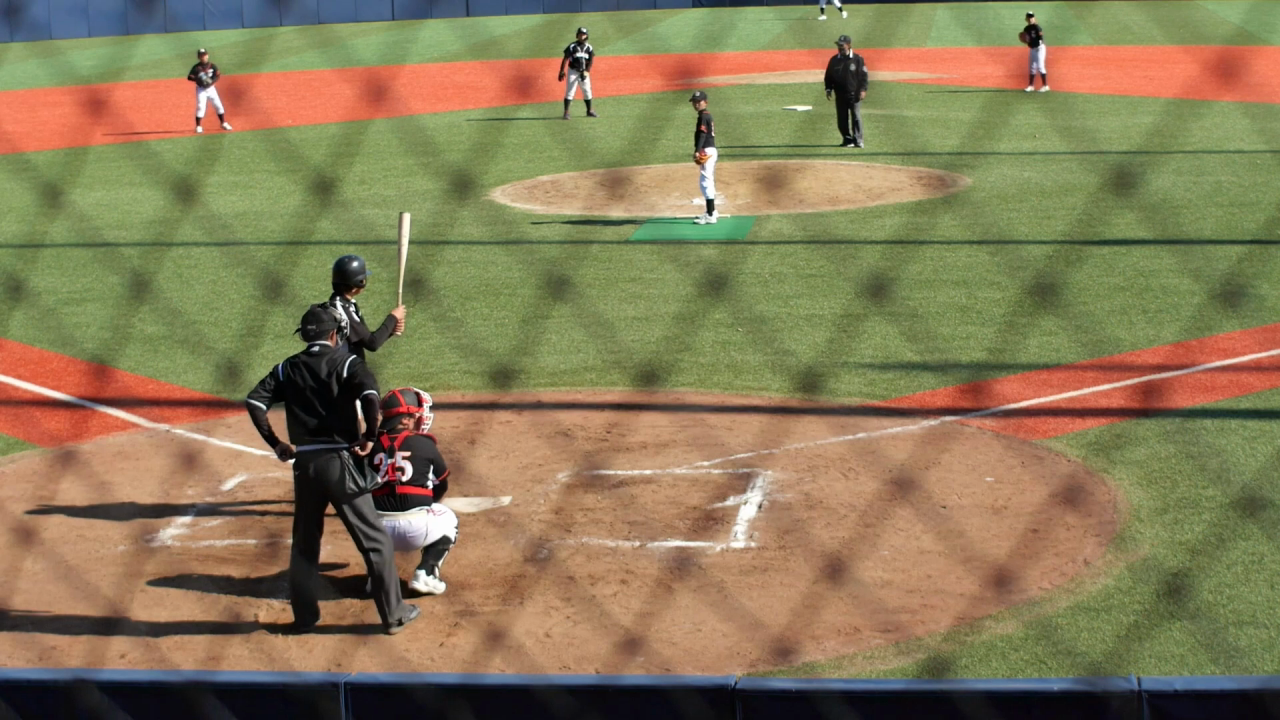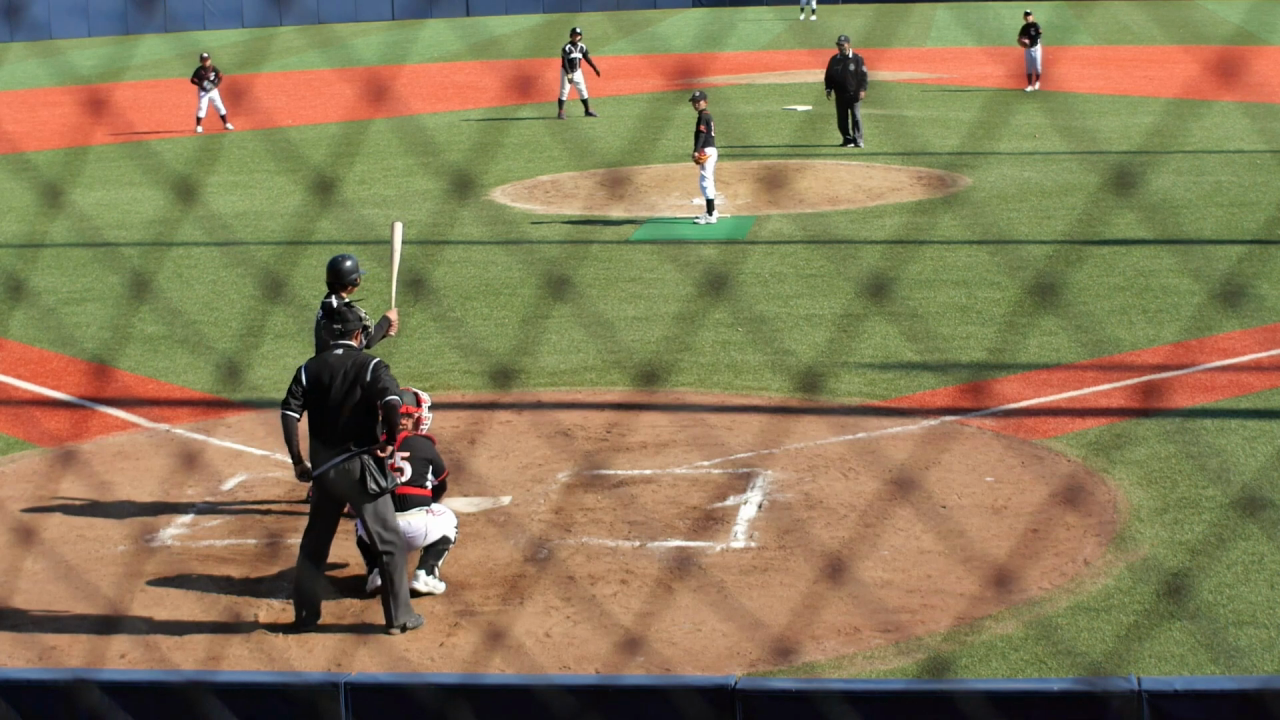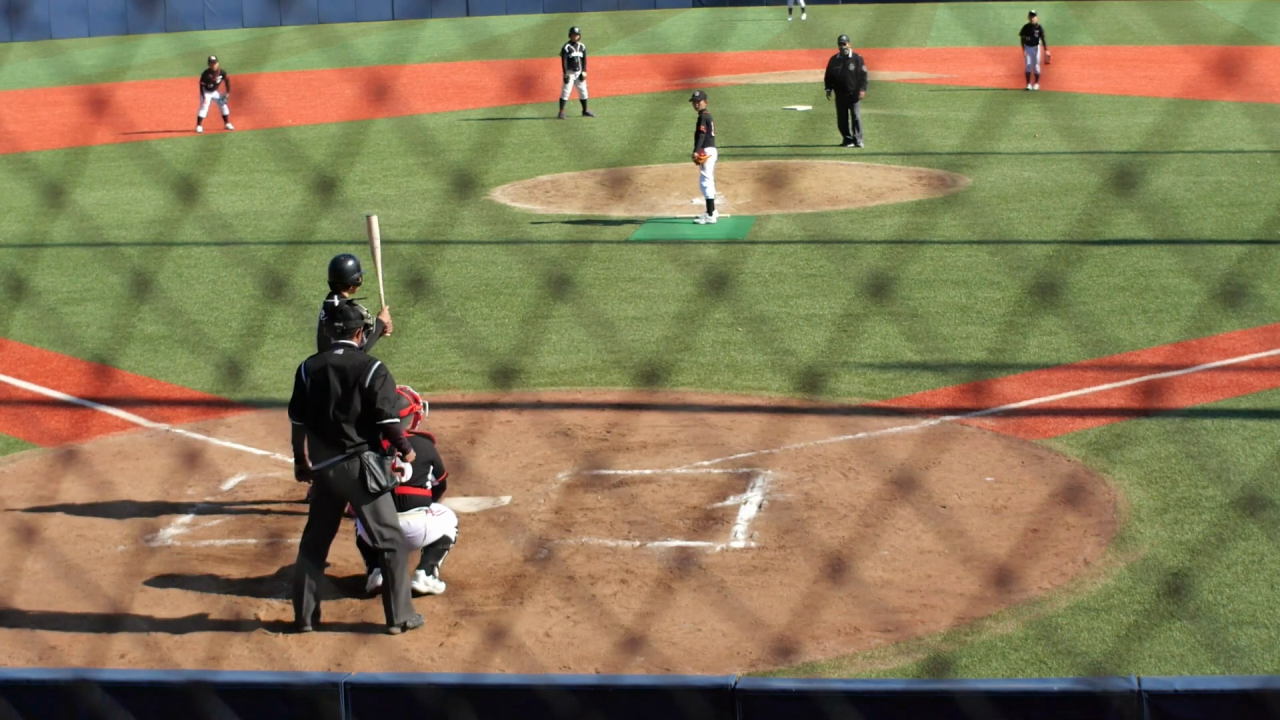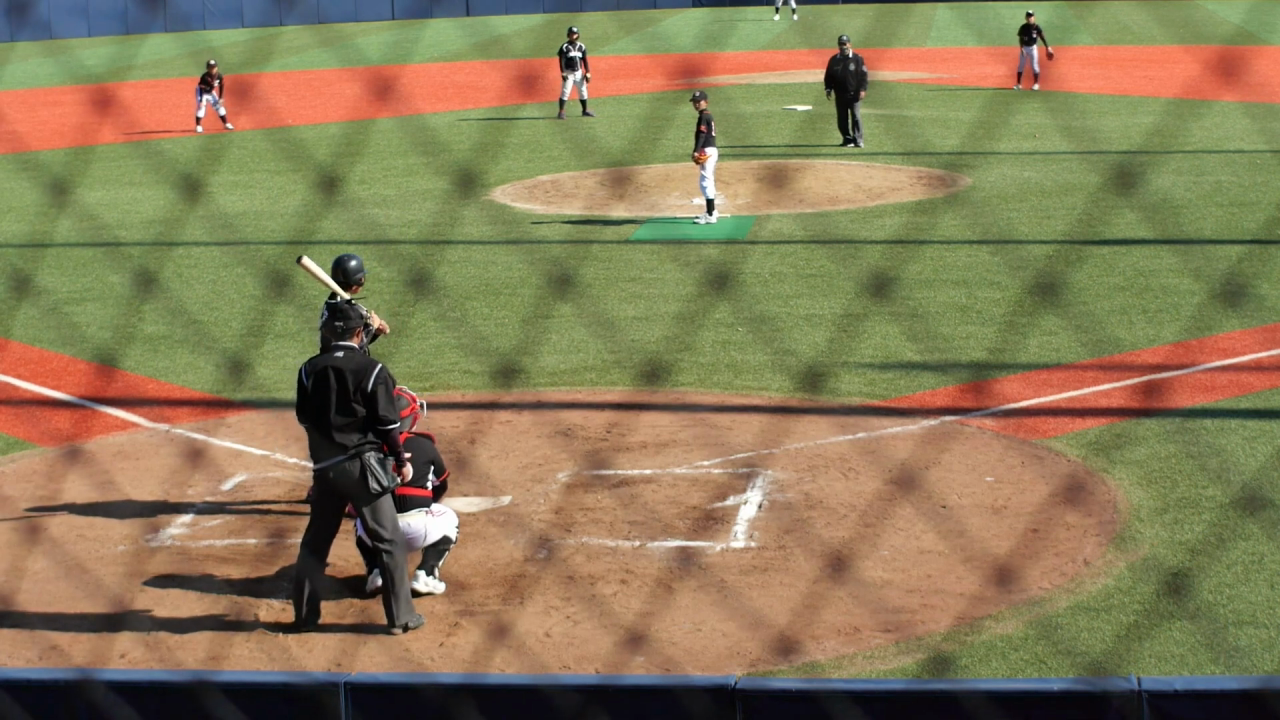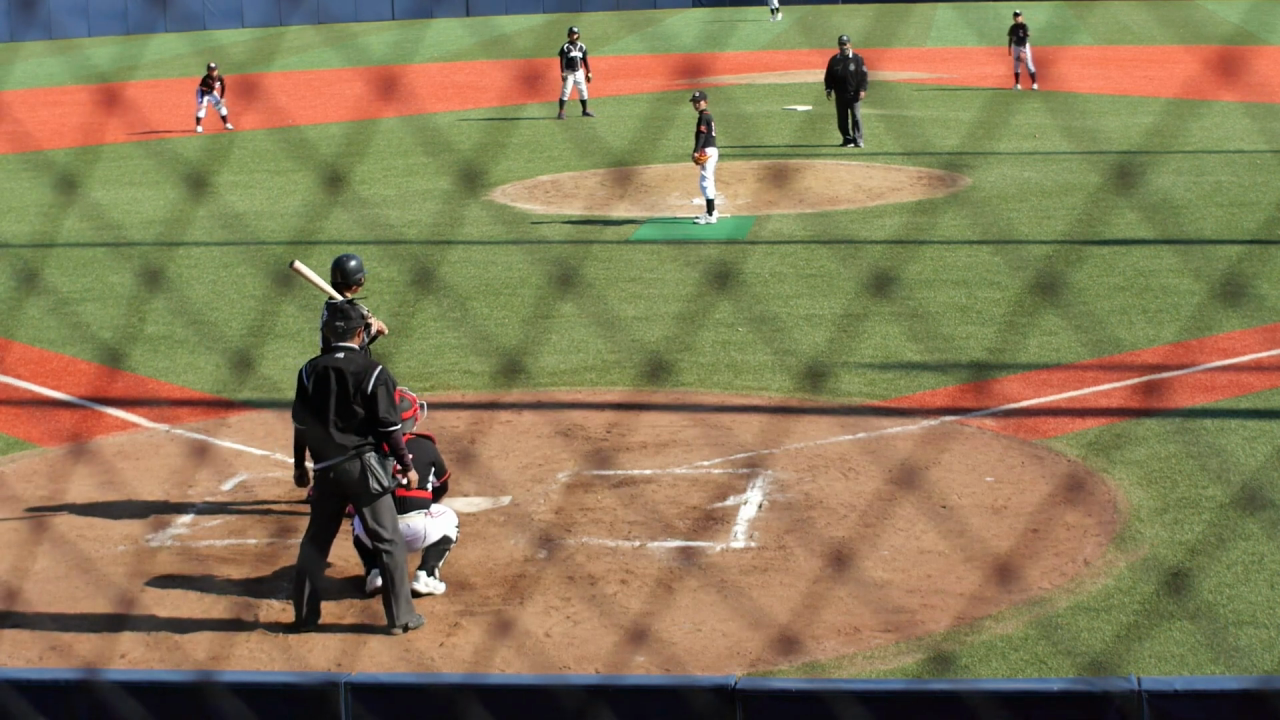
dt=0.4s
person 1, frame 1
left shoulder: (287, 369)
right shoulder: (347, 363)
left elbow: (254, 403)
right elbow: (370, 397)
left wrist: (275, 443)
right wrist: (370, 437)
left hip: (305, 465)
right hip: (342, 462)
left knee: (304, 542)
right knee: (374, 540)
left ankle: (304, 616)
right ankle: (394, 614)
person 1, frame 2
left shoulder: (309, 368)
right shoulder: (371, 366)
left elbow: (289, 414)
right elbow: (392, 403)
left wrist: (298, 461)
right wrist: (389, 441)
left hip: (323, 468)
right hip: (362, 466)
left knee: (314, 543)
right knee: (389, 543)
left ankle: (305, 616)
right ankle: (399, 617)
person 1, frame 3
left shoulder: (309, 367)
right shoulder: (371, 368)
left elbow: (298, 421)
right elbow: (387, 422)
left wrist: (300, 462)
right wrist: (406, 450)
left hip: (323, 467)
right hip: (362, 465)
left knee: (313, 542)
right knee: (390, 540)
left ankle: (304, 616)
right ankle: (400, 616)
person 1, frame 4
left shoulder: (310, 369)
right shoulder: (372, 370)
left elbow: (306, 421)
right elbow: (388, 425)
right wrist: (401, 461)
left hip: (325, 467)
right hip: (364, 465)
left knee: (315, 542)
right knee: (389, 542)
left ankle: (304, 615)
right ankle: (400, 617)
person 1, frame 5
left shoulder: (311, 370)
right shoulder: (373, 372)
left elbow: (301, 424)
right elbow: (389, 428)
left wrist: (299, 465)
right wrist: (407, 465)
left hip: (326, 469)
right hip: (365, 466)
left knee: (315, 541)
right knee: (388, 541)
left ankle: (305, 615)
right ankle: (400, 617)
person 2, frame 1
left shoulder: (370, 445)
right shoulder: (425, 444)
right elbow: (441, 487)
right hip: (417, 528)
right knee: (448, 519)
right ankle: (425, 575)
person 2, frame 2
right shoulder: (424, 445)
right elbow: (440, 487)
right hip: (416, 528)
left knee: (363, 522)
right knee: (447, 519)
left ankle: (376, 571)
right ankle: (425, 574)
person 2, frame 3
right shoulder: (424, 444)
right elbow: (439, 487)
right hip: (416, 529)
left knee: (362, 522)
right knee: (448, 519)
left ankle: (377, 571)
right ankle: (425, 574)
person 2, frame 4
right shoulder: (424, 445)
right elbow: (441, 487)
right hip: (417, 529)
left knee: (363, 522)
right knee: (449, 518)
left ankle: (377, 572)
right ankle: (425, 575)
person 2, frame 5
right shoulder: (426, 447)
right elbow: (441, 488)
right hip: (417, 531)
left knee: (360, 522)
right knee: (448, 518)
left ankle: (375, 572)
right ankle: (426, 575)
